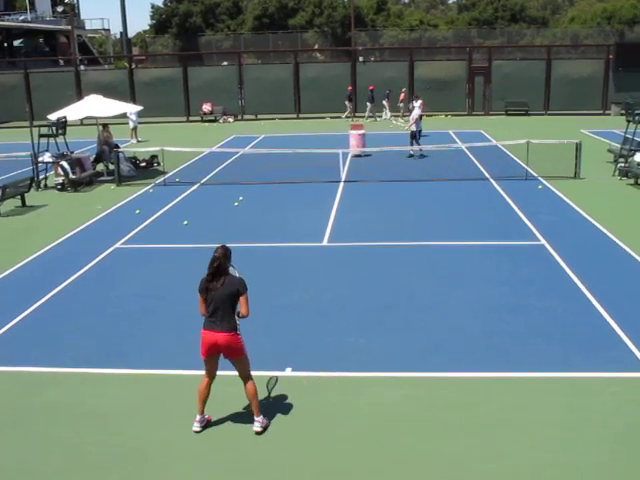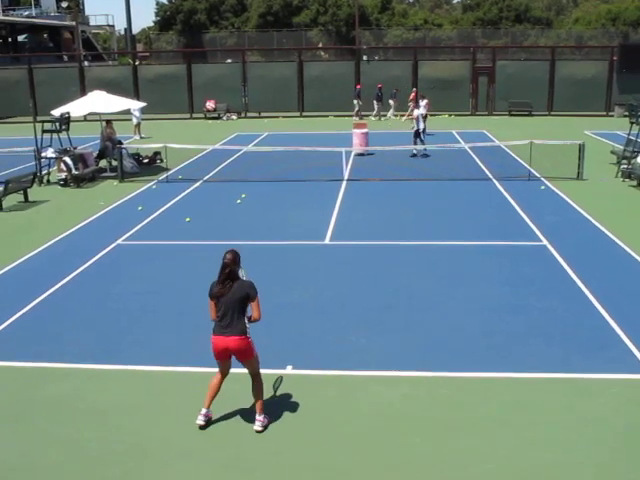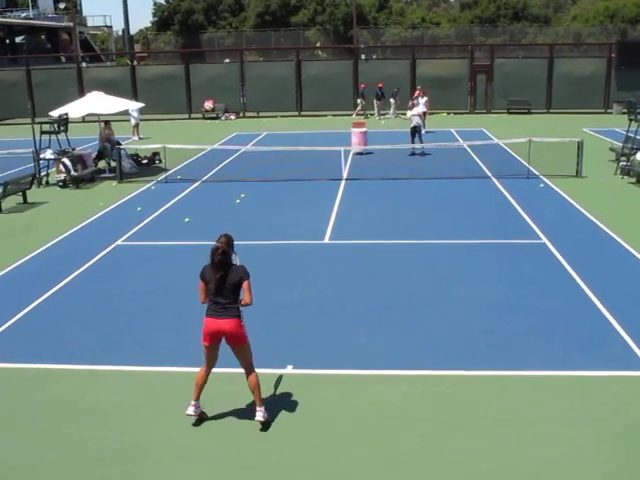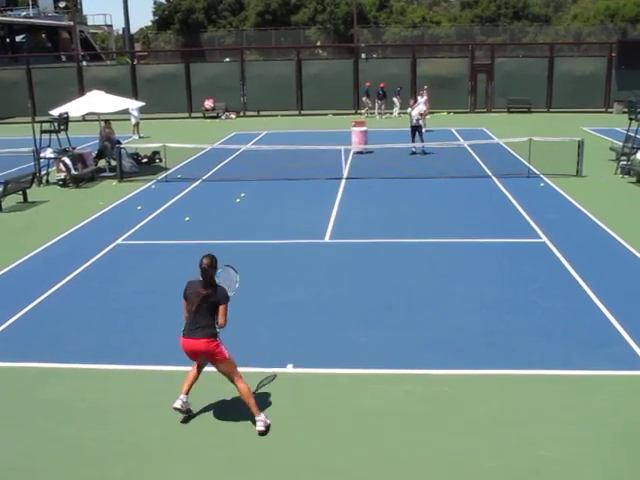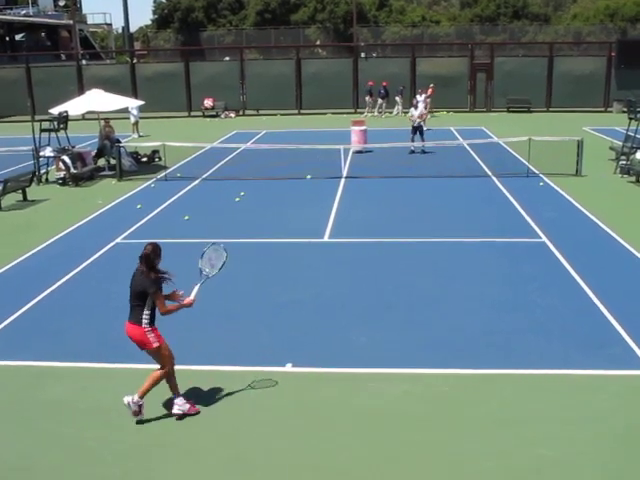
dt=0.3s
person 1, frame 1
left shoulder: (204, 282)
right shoulder: (238, 282)
left elbow: (203, 311)
right elbow: (245, 313)
left hip: (208, 335)
right hip: (229, 336)
left knee: (208, 376)
right knee: (246, 377)
left ankle: (199, 419)
right ankle: (258, 420)
person 1, frame 2
left shoulder: (214, 286)
right shoulder: (247, 286)
left elbow: (213, 316)
right elbow: (257, 316)
left hip: (218, 338)
right hip: (239, 339)
left knee: (222, 373)
right knee: (255, 374)
left ankle: (203, 414)
right ankle: (260, 418)
person 1, frame 3
left shoulder: (206, 270)
right shoulder: (241, 270)
left elbow: (203, 298)
right elbow: (248, 300)
left hip: (211, 322)
right hip: (233, 323)
left knee: (207, 365)
right knee: (249, 368)
left ankle: (194, 405)
right ankle: (260, 410)
person 1, frame 4
left shoulder: (190, 286)
right shoulder: (220, 292)
left elbow: (187, 315)
right elbow: (221, 323)
left hip: (186, 341)
right hip: (207, 342)
left knee: (199, 364)
right knee: (237, 379)
left ankle: (182, 400)
right ankle: (260, 419)
person 1, frame 5
left shoulder: (139, 272)
right shoulder: (151, 280)
right elbow: (164, 310)
left wrist: (172, 295)
right wrist: (185, 304)
left hip: (136, 326)
right hip: (142, 329)
left knee: (168, 363)
right knee: (168, 367)
left ankle: (179, 403)
right ankle: (136, 400)
